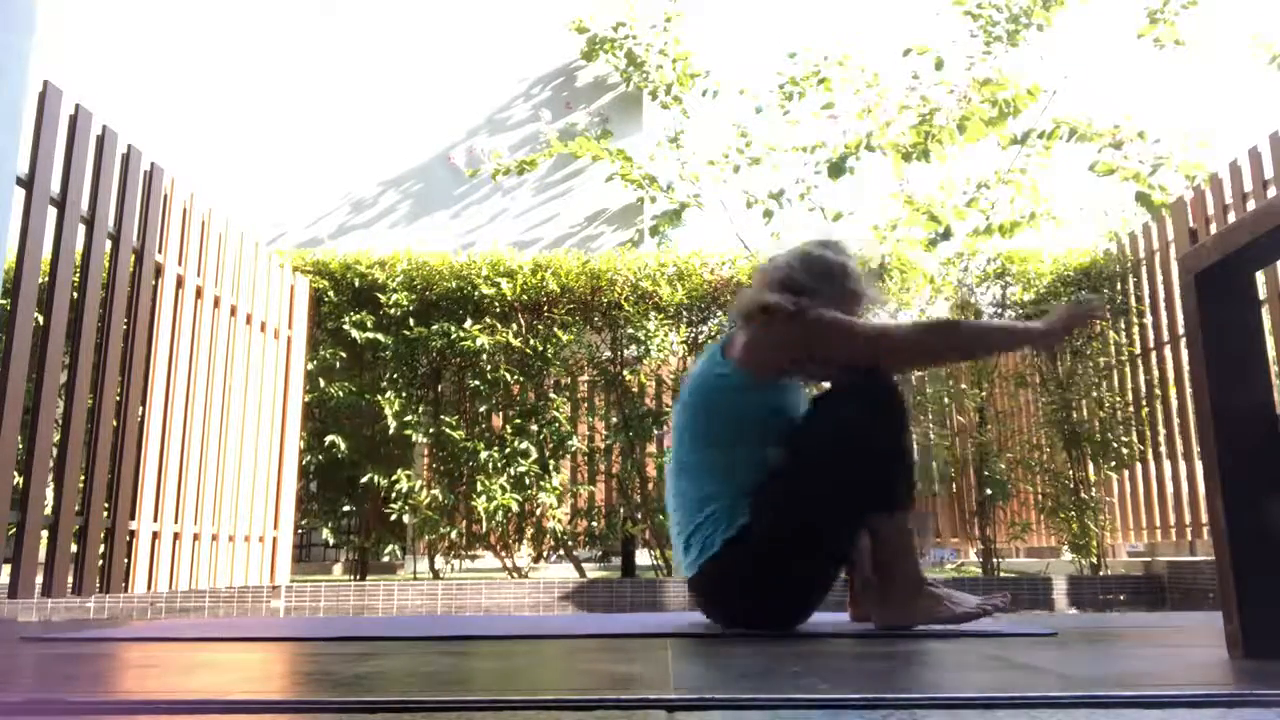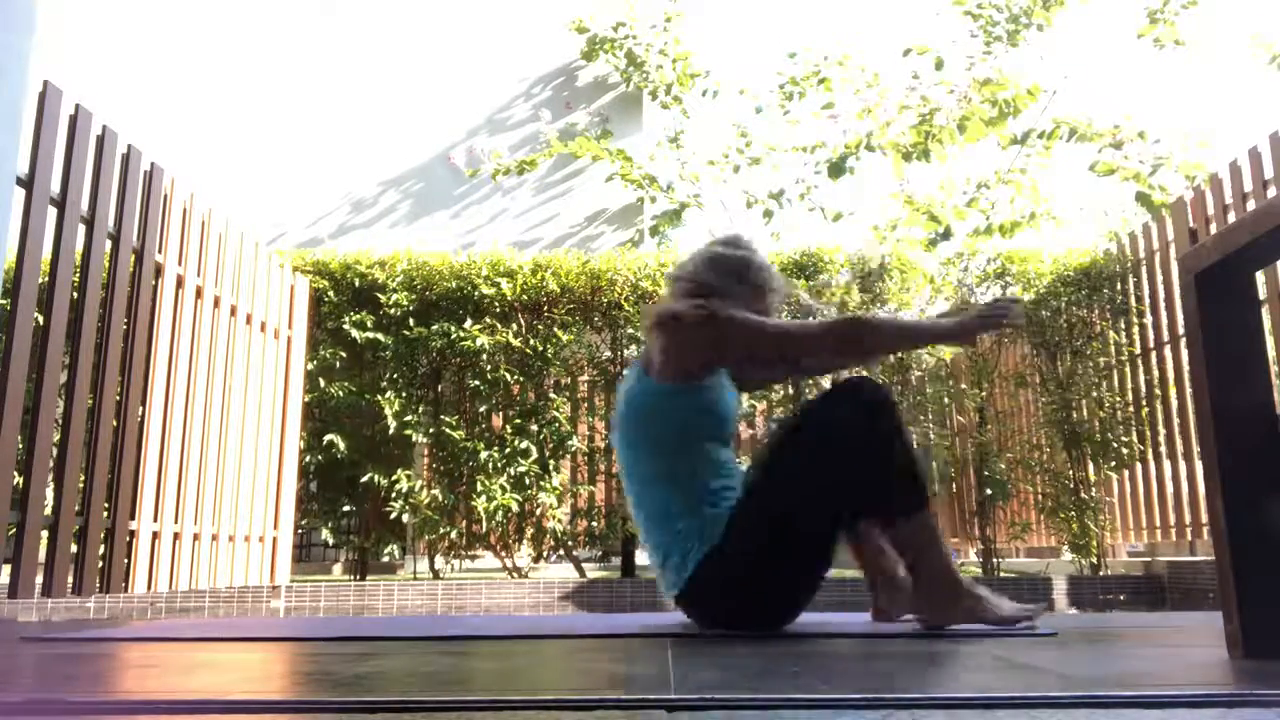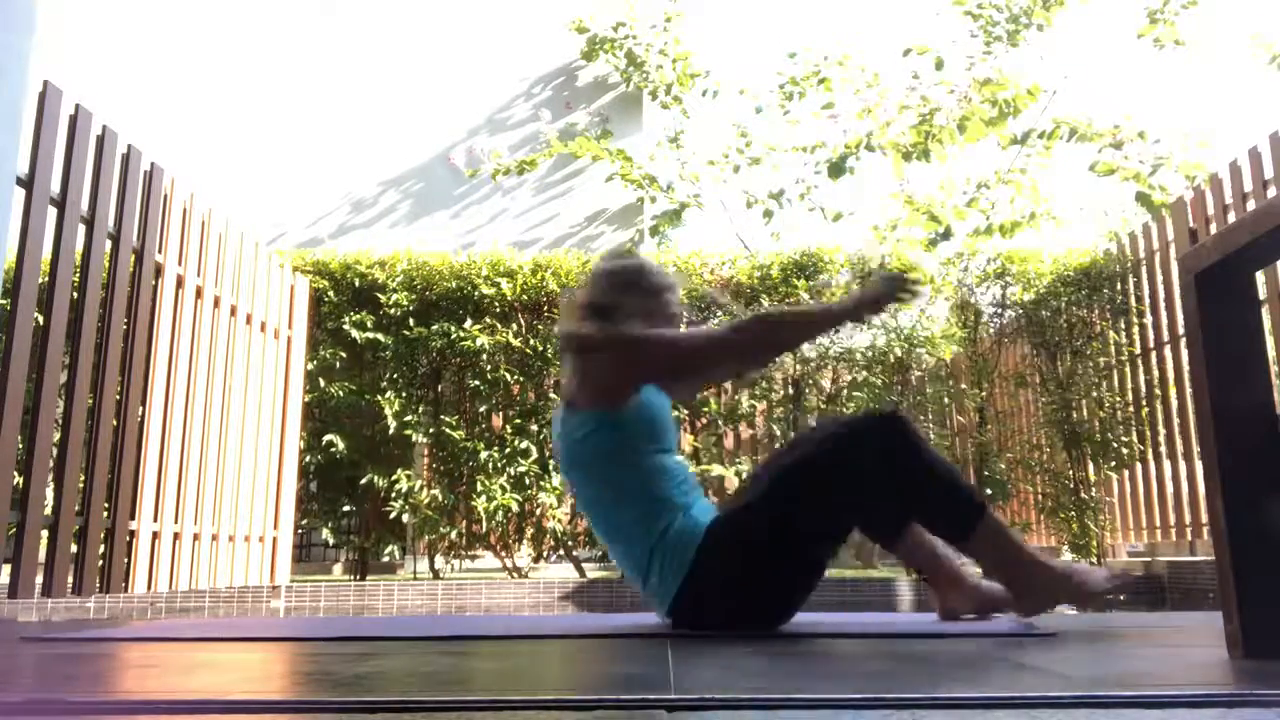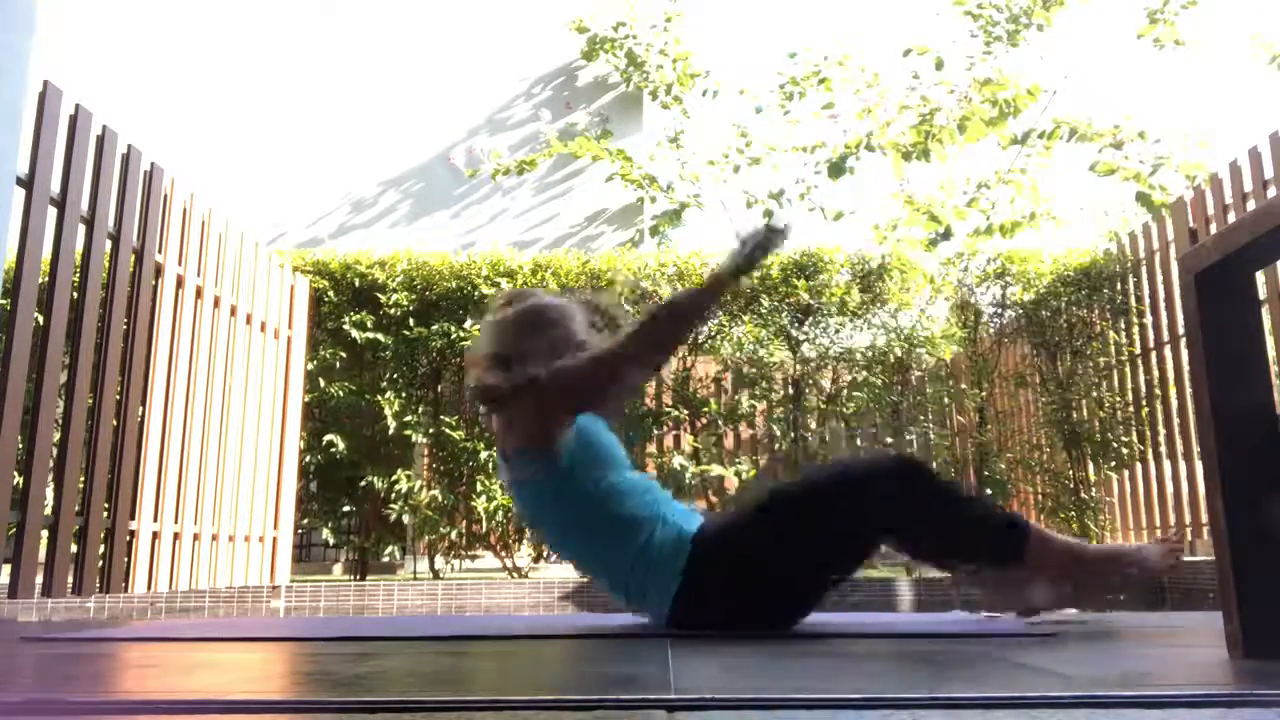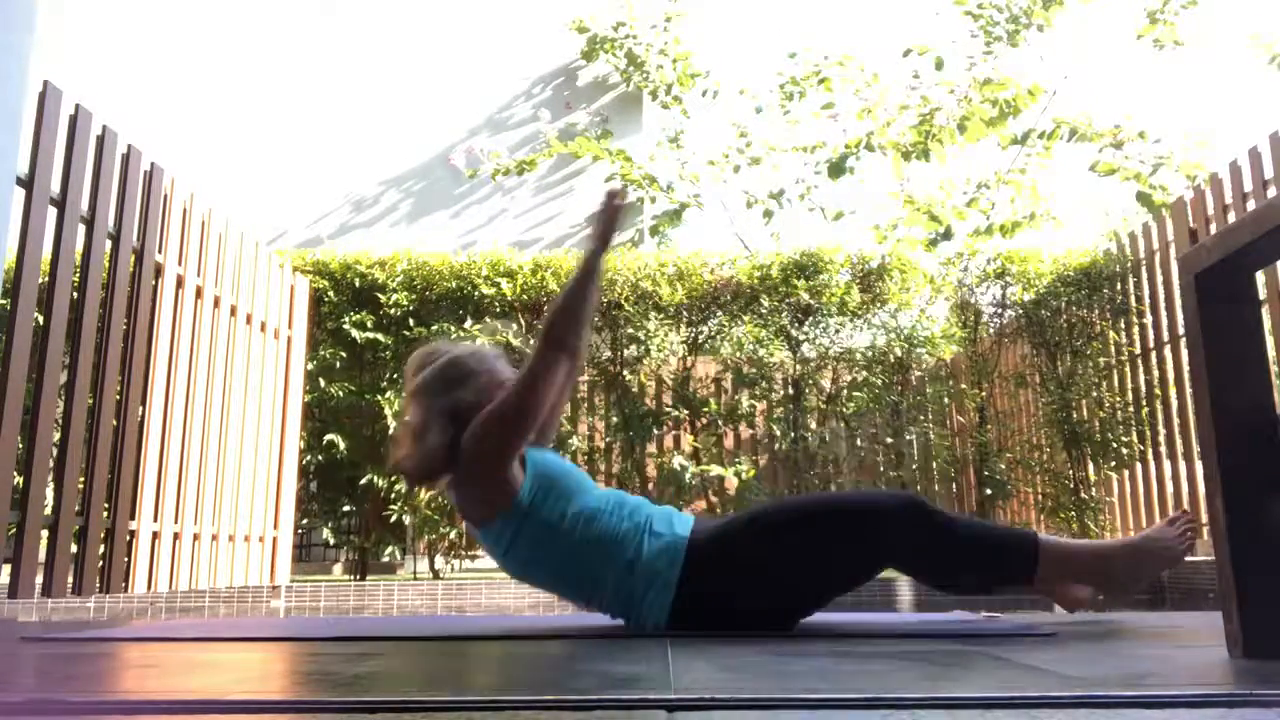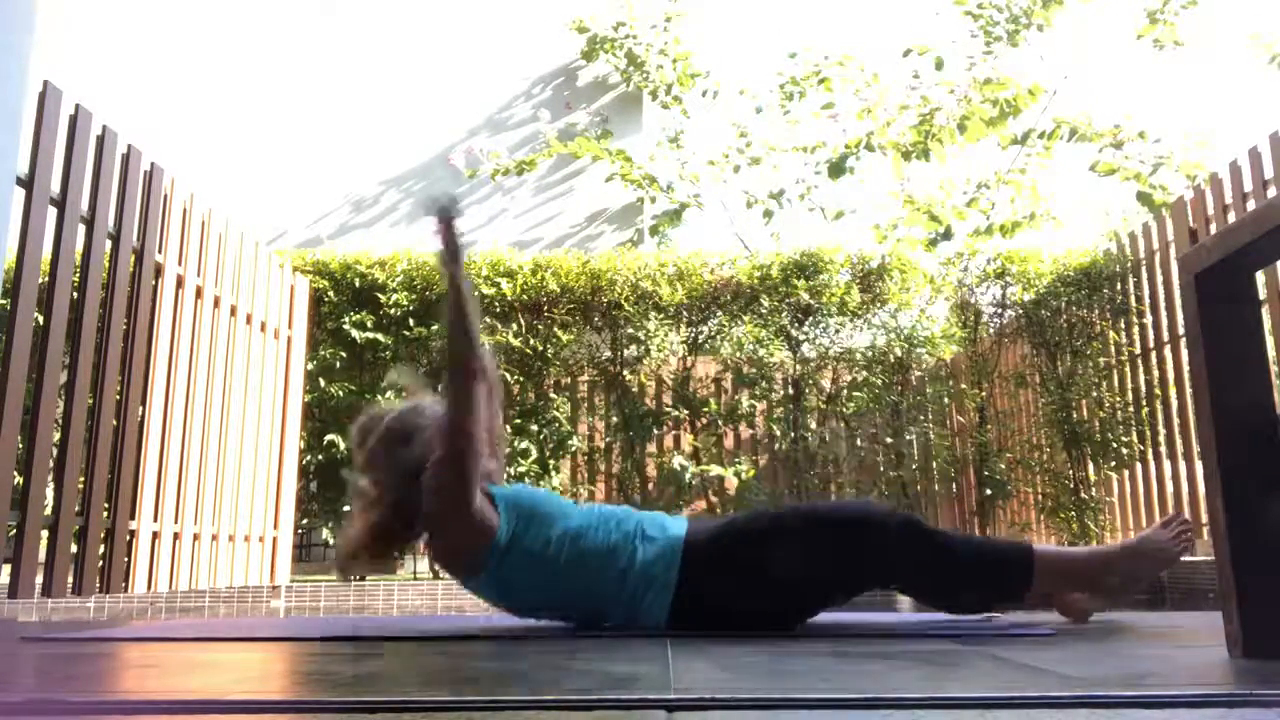
dt=0.1s
person 1, frame 1
left shoulder: (766, 353)
right shoulder: (781, 330)
left elbow: (891, 353)
right elbow: (916, 345)
right wrist: (1041, 332)
left hip: (748, 578)
right hip: (760, 582)
right knee: (874, 398)
left ankle: (873, 592)
right ankle: (900, 594)
person 1, frame 2
left shoulder: (688, 355)
right shoulder: (700, 333)
left elbow: (813, 352)
right elbow: (837, 339)
right wrist: (951, 328)
left hip: (716, 577)
right hip: (731, 583)
left knee: (826, 452)
right knee: (861, 408)
left ankle: (897, 587)
right ankle: (944, 593)
person 1, frame 3
left shoulder: (605, 380)
right shoulder: (604, 379)
left elbow: (723, 362)
right elbow: (744, 343)
right wrist: (850, 307)
left hip: (710, 578)
right hip: (715, 590)
left knee: (858, 473)
right knee: (880, 437)
left ankle: (956, 585)
right ankle: (1029, 575)
person 1, frame 4
left shoulder: (542, 413)
right shoulder: (539, 410)
left elbow: (635, 359)
right elbow: (641, 346)
right wrist: (731, 270)
left hip: (698, 582)
right hip: (709, 594)
left knee: (867, 486)
right knee: (893, 485)
left ankle: (1022, 576)
right ankle: (1089, 563)
person 1, frame 5
left shoulder: (509, 475)
right shoulder: (489, 478)
left elbow: (555, 372)
right elbow: (555, 357)
right wrist: (597, 248)
left hip: (703, 556)
right hip: (702, 593)
left knee: (880, 516)
right knee: (895, 522)
left ankle: (1057, 576)
right ankle: (1104, 562)
person 1, frame 6
left shoulder: (469, 511)
right shoulder: (455, 518)
left elbow: (483, 394)
right elbow: (469, 391)
right wrist: (453, 268)
left hip: (682, 559)
right hip: (691, 591)
left knee: (867, 529)
right knee: (883, 540)
left ankle: (1052, 584)
right ankle: (1097, 570)
